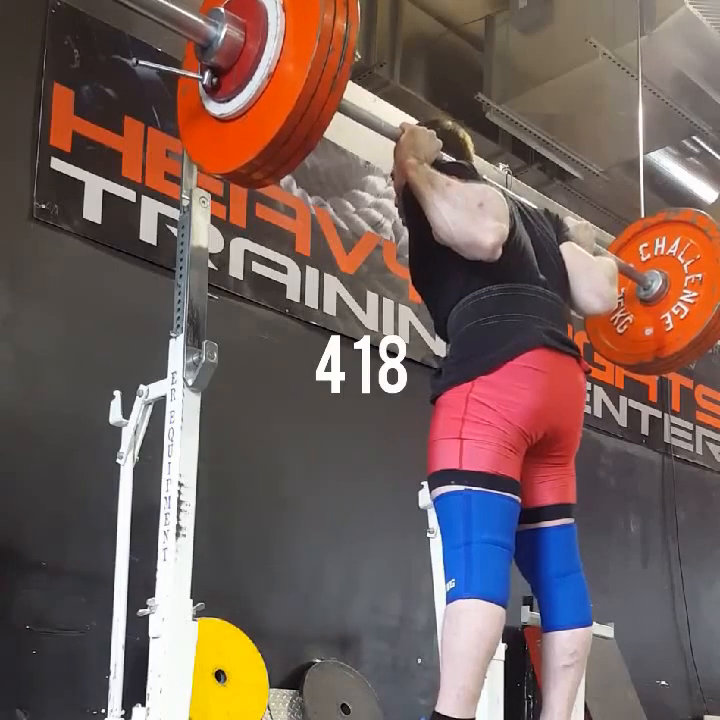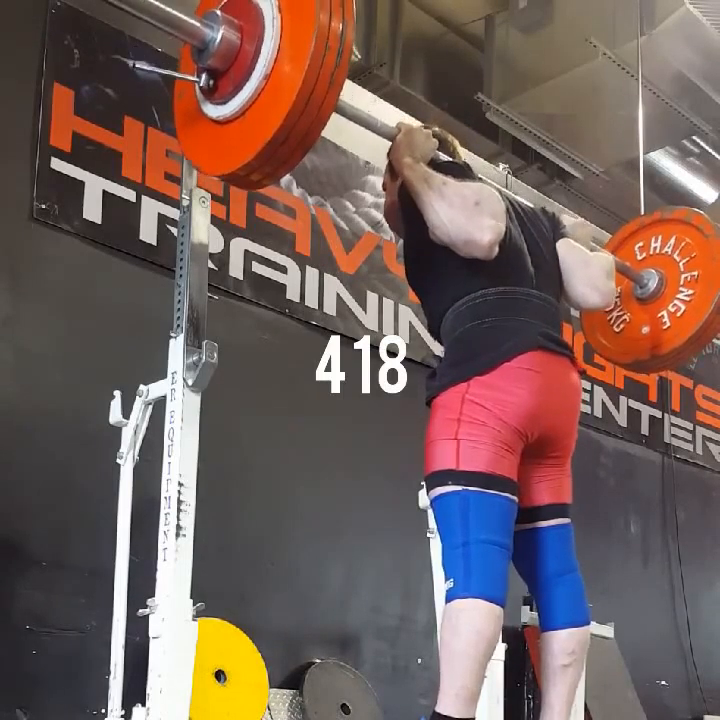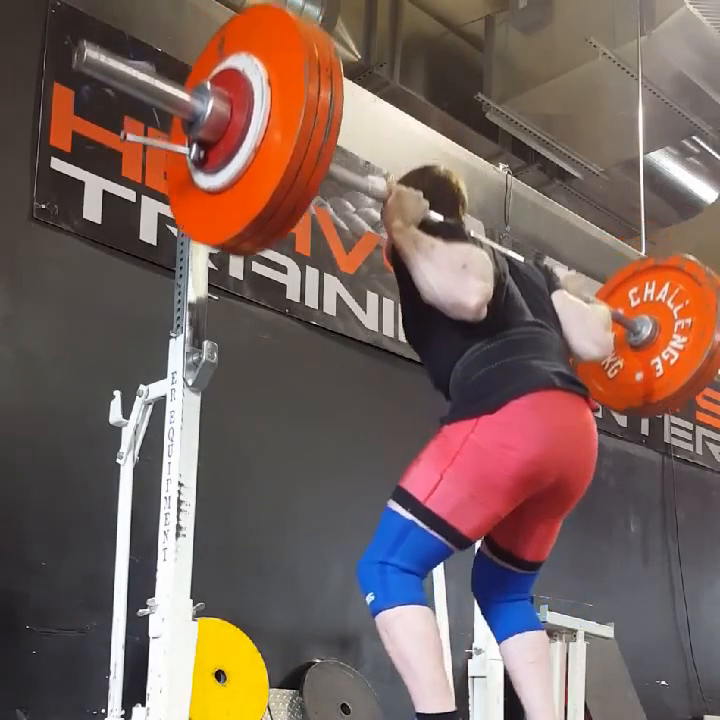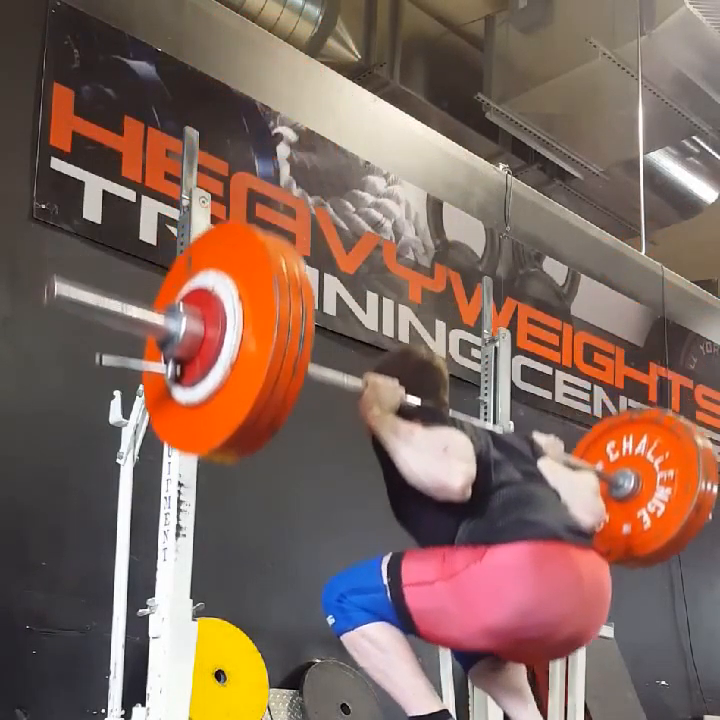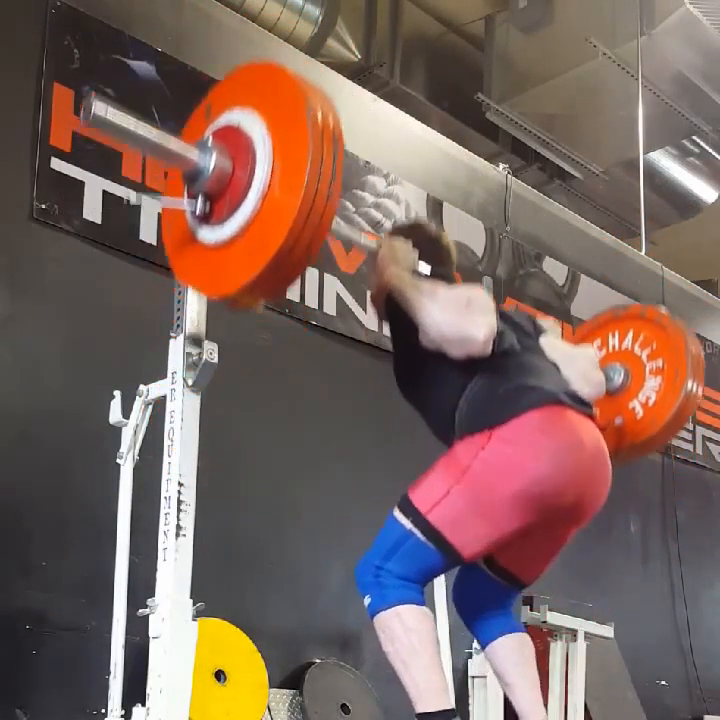
dt=1s
person 1, frame 1
left shoulder: (440, 179)
right shoulder: (534, 214)
left elbow: (482, 234)
right elbow: (598, 295)
left wrist: (412, 164)
right wrist: (585, 246)
left hip: (497, 374)
right hip: (559, 380)
left knee: (475, 556)
right knee: (556, 568)
person 1, frame 2
left shoulder: (440, 178)
right shoulder: (529, 212)
left elbow: (479, 233)
right elbow: (596, 289)
left wrist: (412, 164)
right wrist: (581, 244)
left hip: (491, 377)
right hip: (554, 383)
left knee: (473, 557)
right knee: (552, 569)
person 1, frame 3
left shoulder: (432, 240)
right shoulder: (522, 265)
left elbow: (467, 295)
right elbow: (596, 341)
left wrist: (403, 228)
right wrist: (568, 293)
left hip: (509, 418)
right hip: (572, 431)
left knee: (388, 568)
right knee: (503, 587)
person 1, frame 4
left shoulder: (411, 427)
right shoulder: (500, 439)
left elbow: (453, 478)
right elbow: (590, 510)
left wrist: (379, 416)
right wrist: (548, 461)
left hip: (526, 577)
right hip: (587, 591)
left knee: (346, 599)
right knee: (467, 626)
person 1, frame 5
left shoulder: (419, 296)
right shoulder: (508, 314)
left elbow: (472, 332)
right elbow: (590, 381)
left wrist: (396, 278)
right wrist: (547, 341)
left hip: (527, 442)
right hip: (587, 458)
left knee: (385, 573)
right knee: (481, 596)
